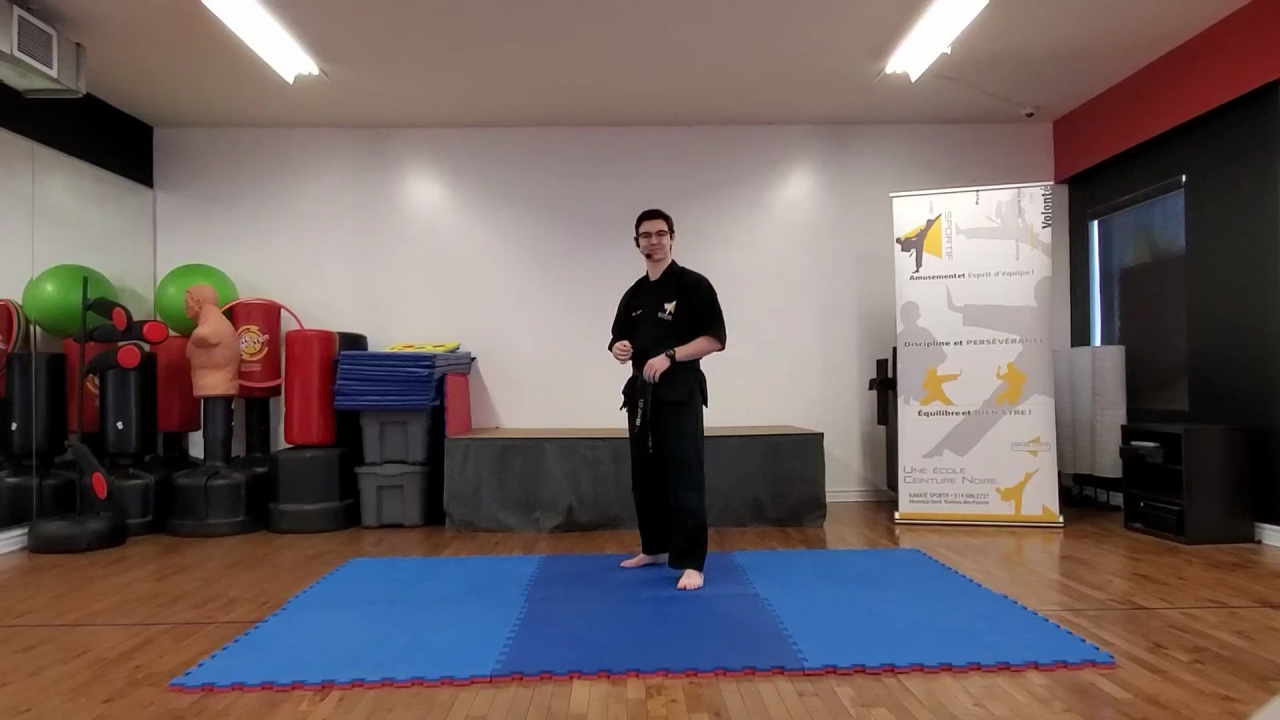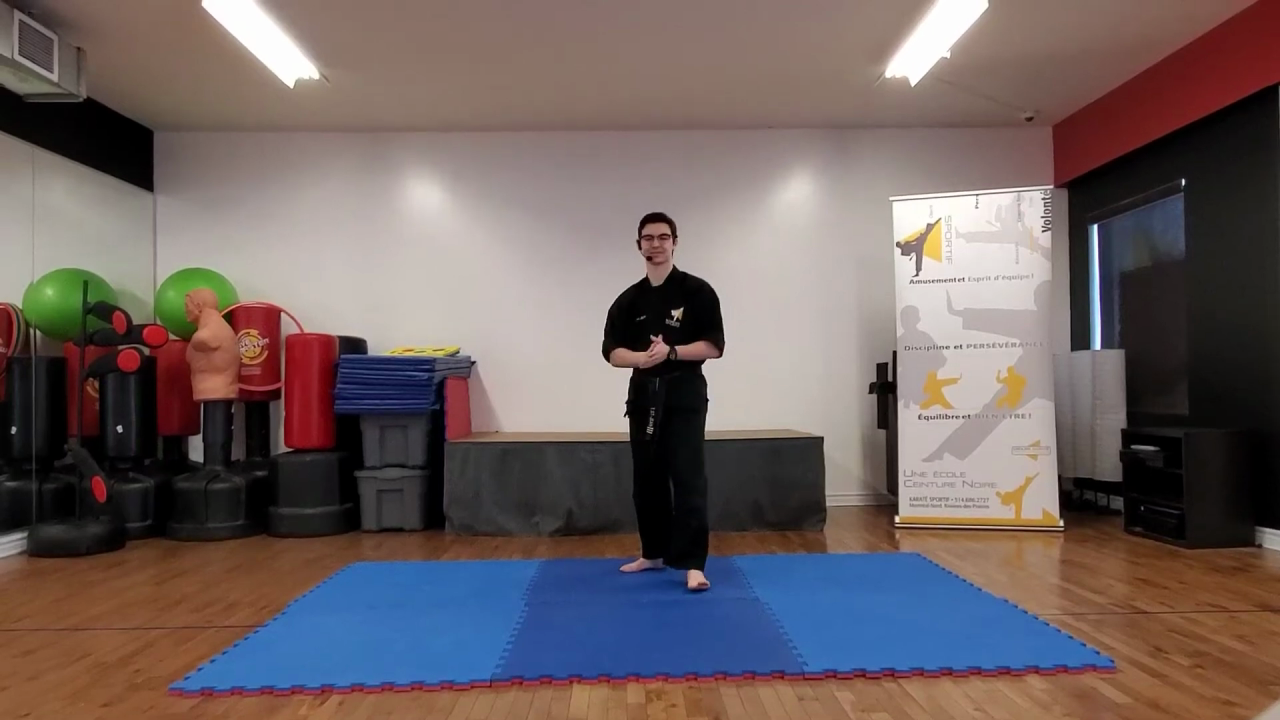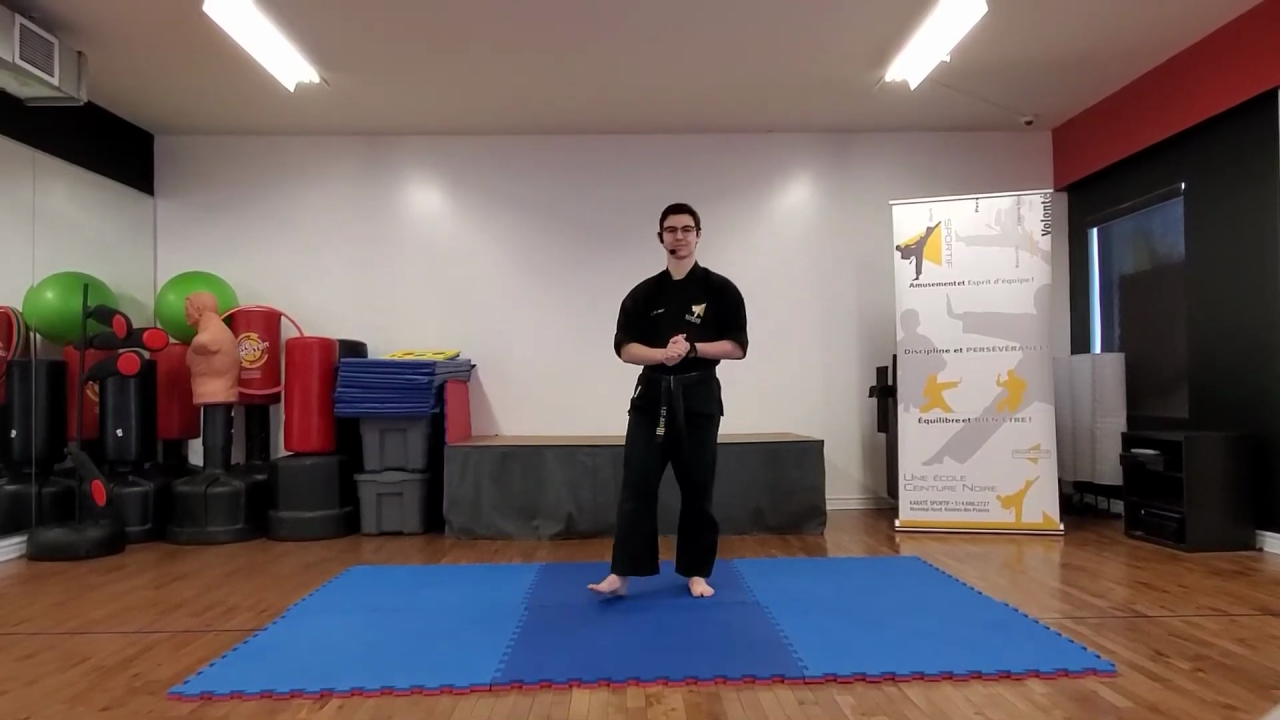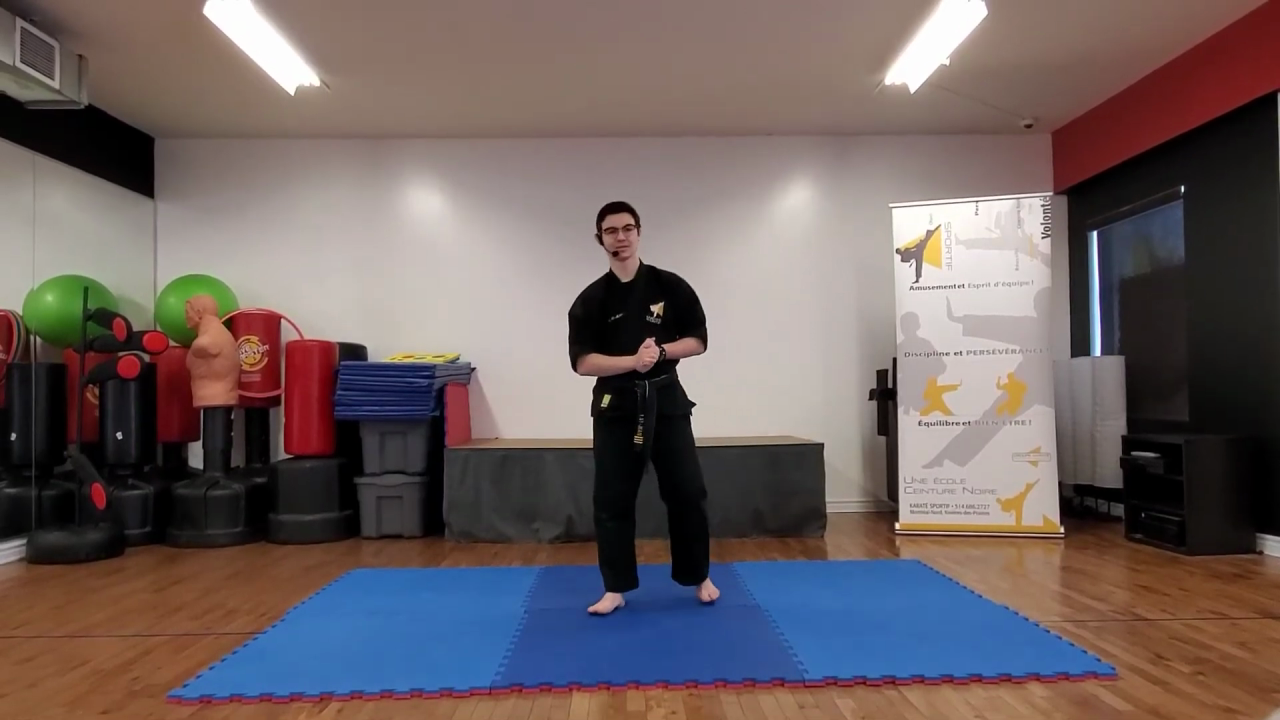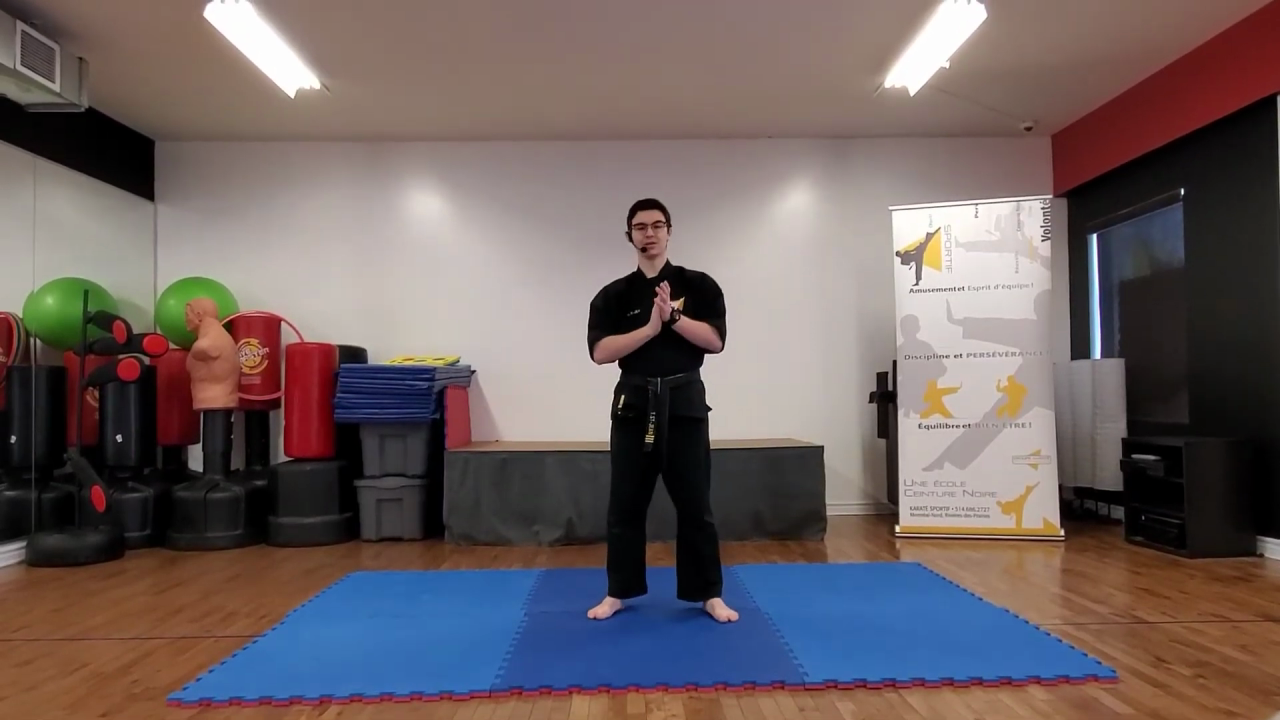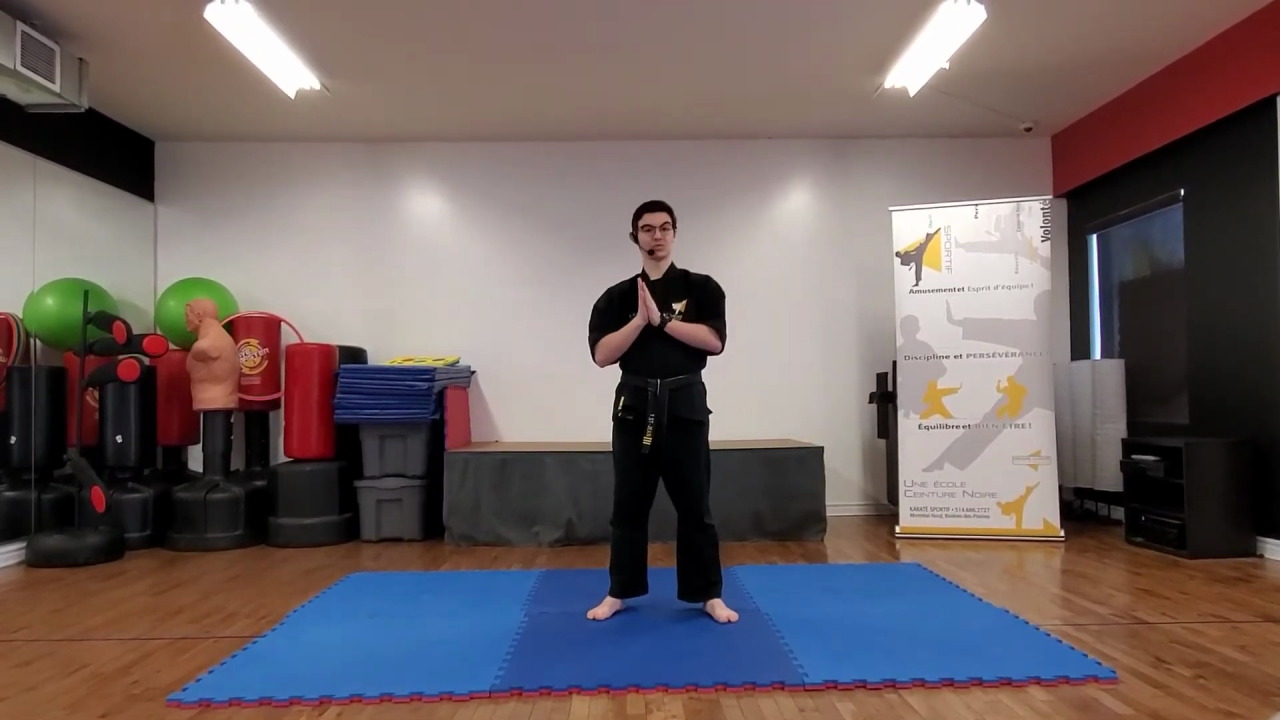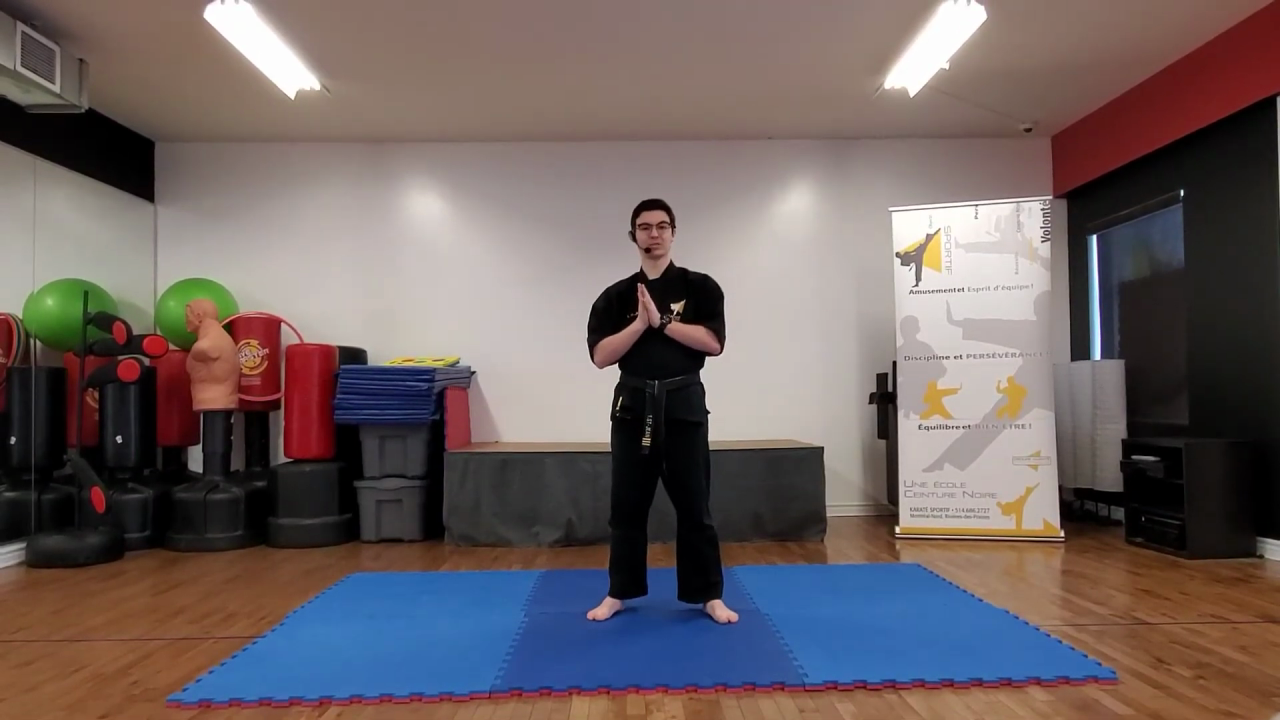
dt=0.7s
person 1, frame 1
left shoulder: (693, 285)
right shoulder: (634, 294)
left elbow: (715, 339)
right elbow: (621, 337)
left wrist: (669, 356)
right wrist: (619, 347)
left hip: (680, 391)
right hip: (642, 391)
left knee: (684, 477)
right knee: (645, 476)
left ankle: (691, 563)
right ankle: (655, 548)
person 1, frame 2
left shoulder: (697, 291)
right shoulder: (628, 300)
left elbow: (713, 346)
right elbow: (613, 352)
left wrist: (672, 352)
right wrist: (645, 357)
left hip: (685, 394)
right hip: (645, 396)
left knee: (688, 479)
right knee: (647, 481)
left ankle: (692, 564)
right ankle: (655, 552)
person 1, frame 3
left shoulder: (720, 290)
right shoulder: (644, 294)
left elbow: (737, 347)
right elbow: (625, 348)
left wrist: (690, 349)
right wrist: (663, 353)
left hip: (698, 397)
right hip: (652, 395)
left knee: (697, 489)
right knee: (637, 485)
left ankle: (696, 571)
right ankle: (622, 572)
person 1, frame 4
left shoulder: (670, 286)
right shoulder: (591, 300)
left elbow: (698, 341)
right elbow: (583, 362)
left wrist: (660, 352)
right wrist: (632, 360)
left hip: (666, 400)
right hip: (616, 405)
left knee: (688, 492)
right knee: (612, 501)
left ankle: (699, 577)
right ankle: (615, 588)
person 1, frame 5
left shoulder: (698, 285)
right shoulder: (613, 295)
left elbow: (715, 340)
right elbow: (600, 352)
left wrist: (672, 317)
right wrist: (651, 327)
left hip: (684, 401)
right hip: (633, 402)
left knee: (694, 503)
right knee: (625, 503)
left ankle: (708, 593)
right ankle: (618, 591)
person 1, frame 6
left shoulder: (701, 287)
right shoulder: (617, 297)
left elbow: (714, 341)
right elbow: (602, 355)
left wrist: (661, 318)
right wrist: (640, 319)
left hip: (685, 403)
right hip: (635, 403)
left knee: (694, 504)
right knee: (629, 504)
left ankle: (709, 593)
right ankle: (620, 592)
person 1, frame 7
left shoulder: (699, 287)
right shoulder: (615, 296)
left elbow: (713, 343)
right elbow: (601, 356)
left wrist: (661, 320)
right wrist: (640, 323)
left hip: (683, 403)
right hip: (633, 405)
left knee: (693, 505)
right knee: (627, 505)
left ankle: (709, 594)
right ankle: (620, 592)
